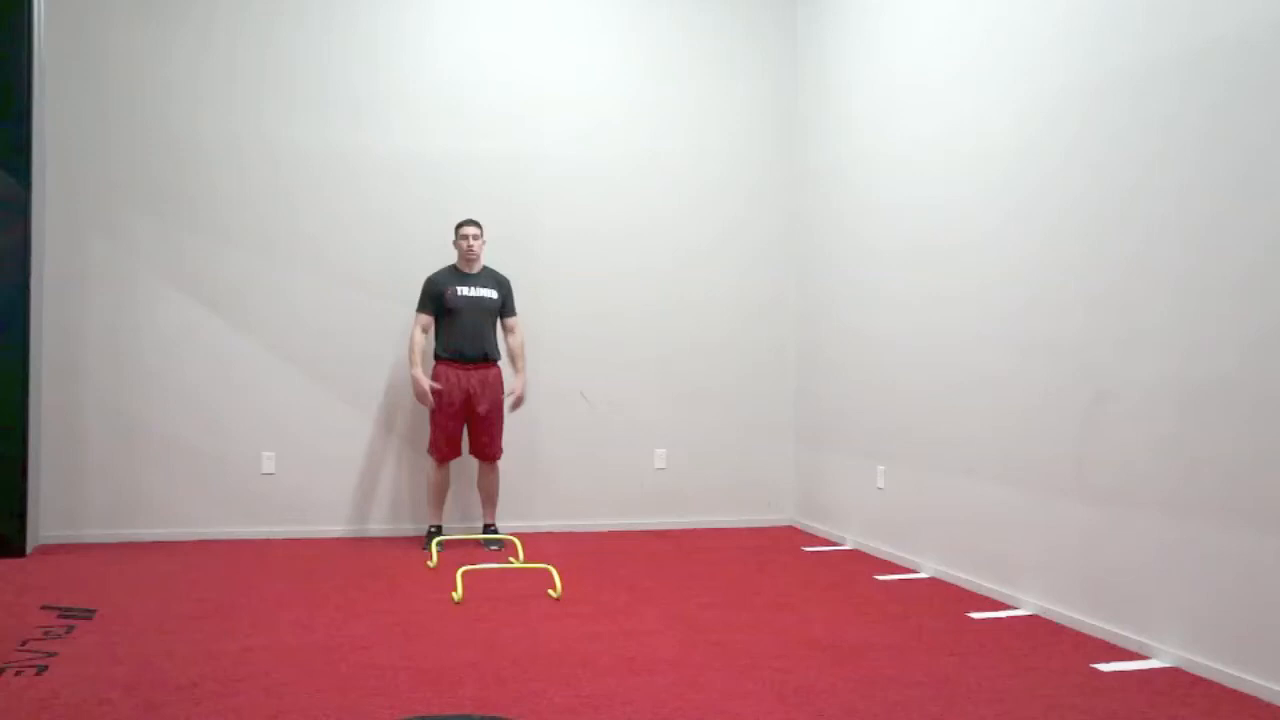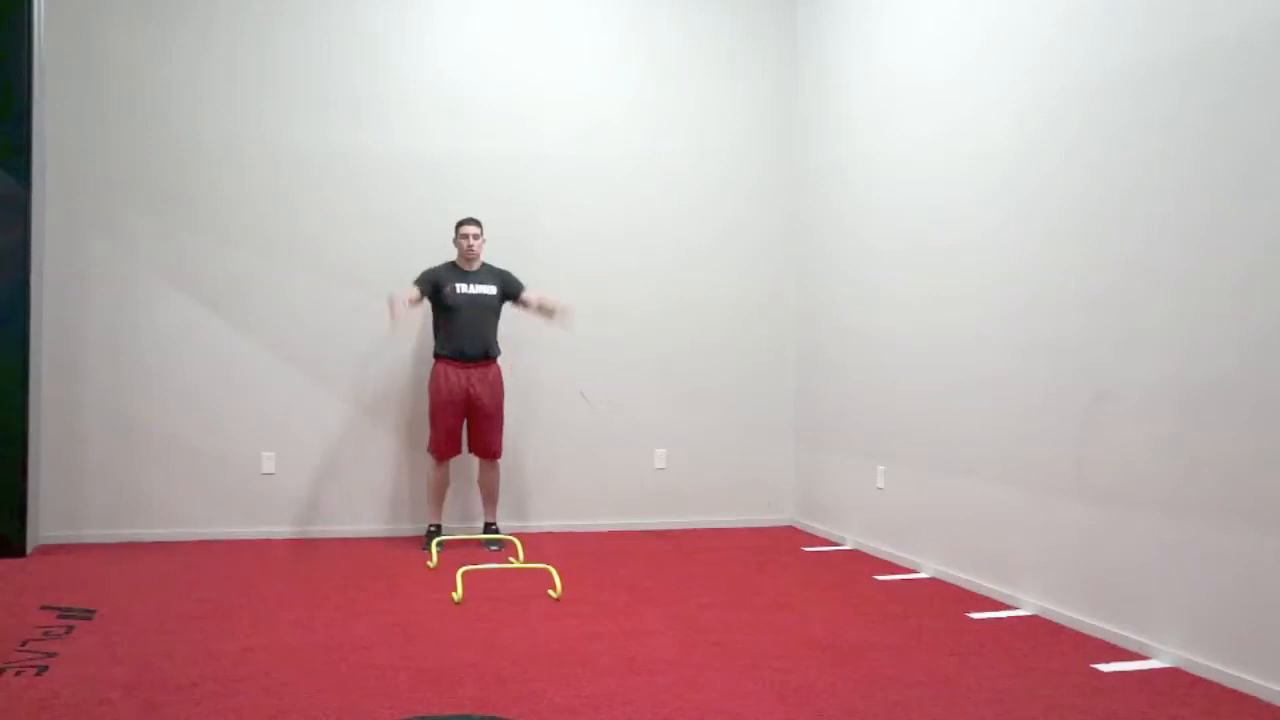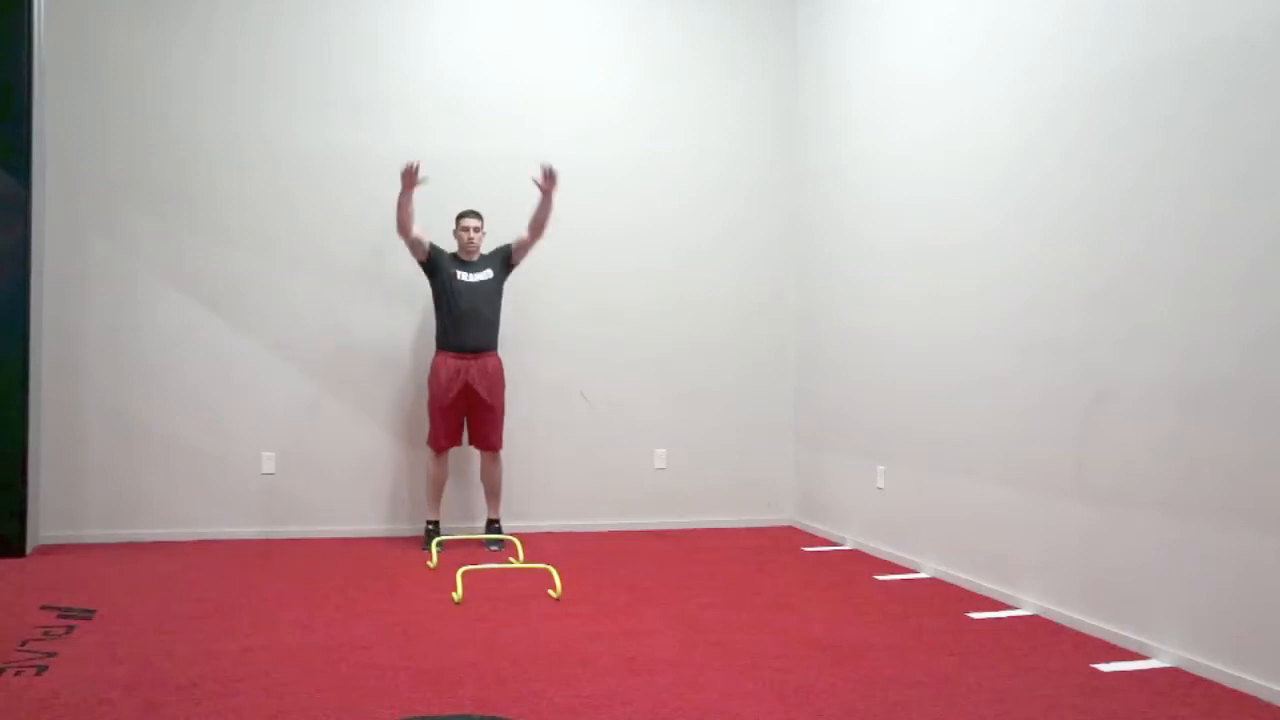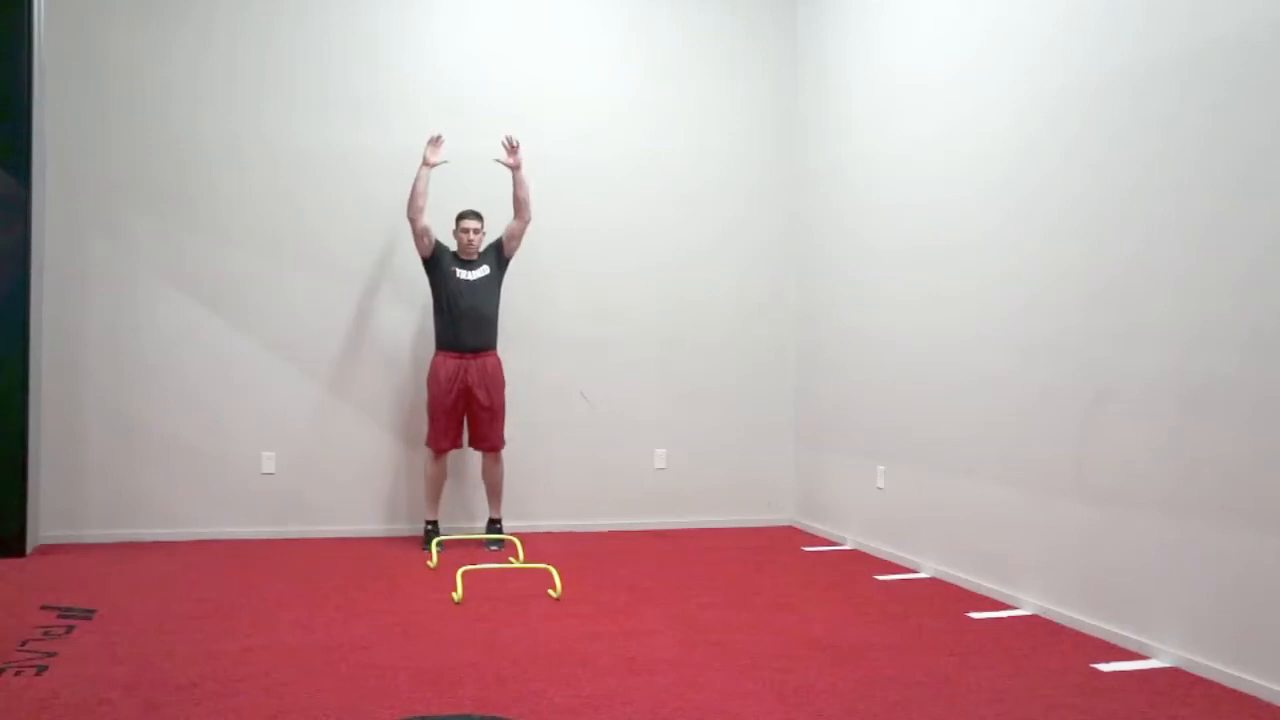
dt=0.2s
person 1, frame 1
left shoulder: (499, 282)
right shoulder: (437, 281)
left elbow: (513, 332)
right elbow: (420, 330)
left wrist: (520, 377)
right wrist: (417, 373)
left hip: (488, 376)
right hip: (447, 376)
left knee: (489, 456)
right knee: (441, 456)
left ankle: (490, 527)
right ankle: (434, 528)
person 1, frame 2
left shoulder: (499, 278)
right shoulder: (438, 276)
left elbow: (530, 299)
right elbow: (410, 294)
left wrist: (549, 307)
right wrist: (399, 301)
left hip: (487, 375)
right hip: (447, 374)
left knee: (490, 455)
right knee: (442, 455)
left ankle: (490, 524)
right ankle: (434, 526)
person 1, frame 3
left shoulder: (498, 263)
right shoulder: (439, 264)
left elbow: (534, 233)
right elbow: (407, 232)
left wrist: (546, 194)
right wrist: (407, 189)
left hip: (487, 366)
right hip: (447, 366)
left knee: (491, 450)
right knee: (440, 450)
left ankle: (494, 522)
right ankle: (432, 524)
person 1, frame 4
left shoulder: (496, 259)
right shoulder: (439, 260)
left elbow: (522, 218)
right elbow: (416, 218)
left wrist: (517, 170)
right wrist: (426, 168)
left hip: (486, 365)
right hip: (446, 365)
left knee: (492, 449)
right knee: (439, 449)
left ankle: (495, 523)
right ankle: (431, 524)
